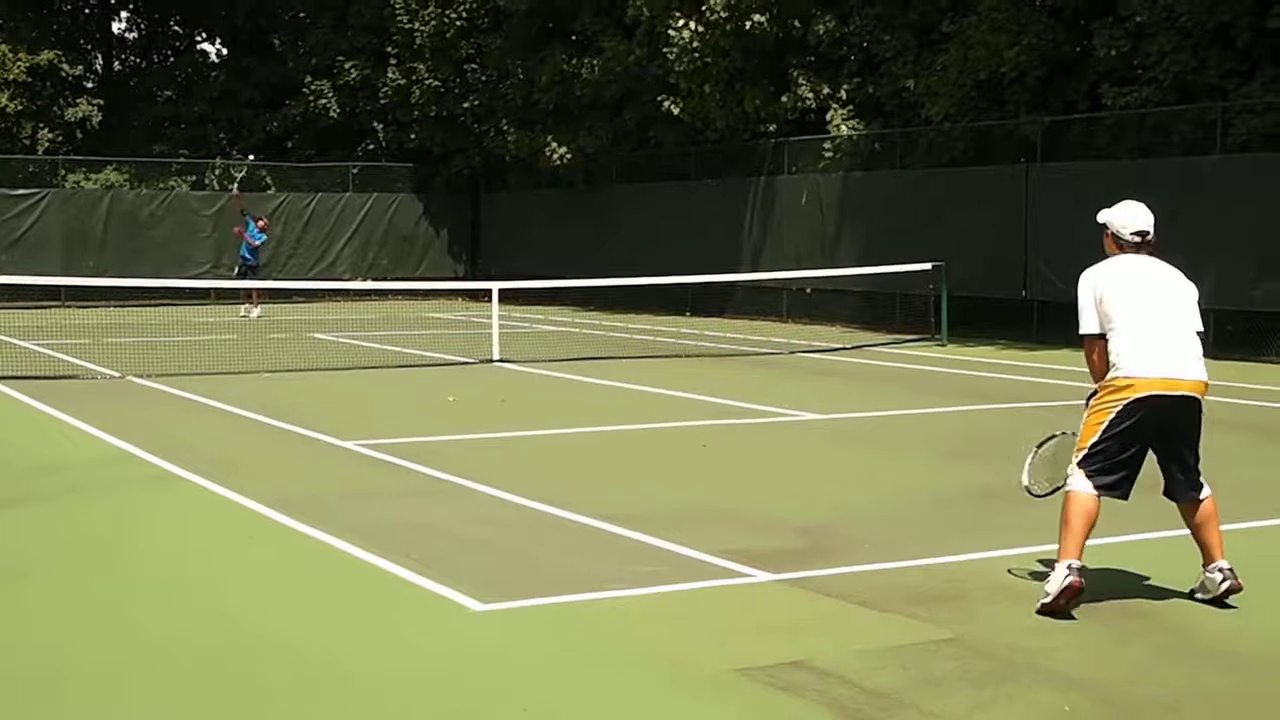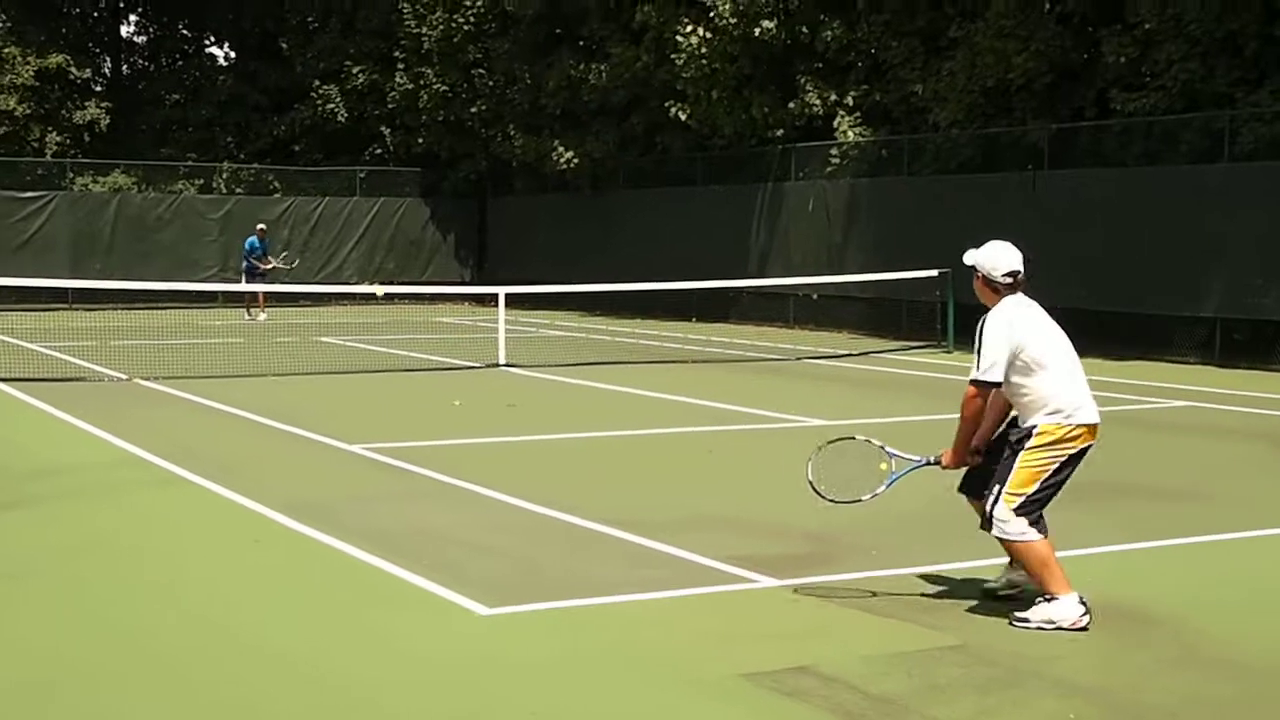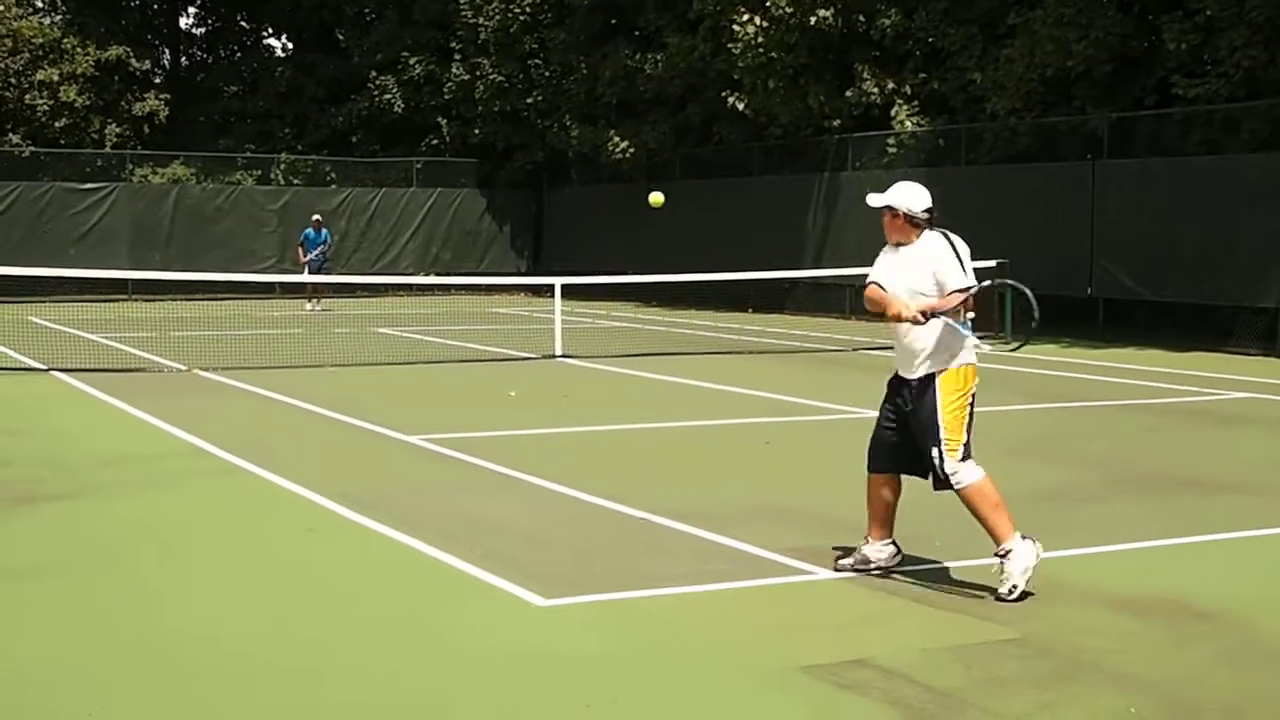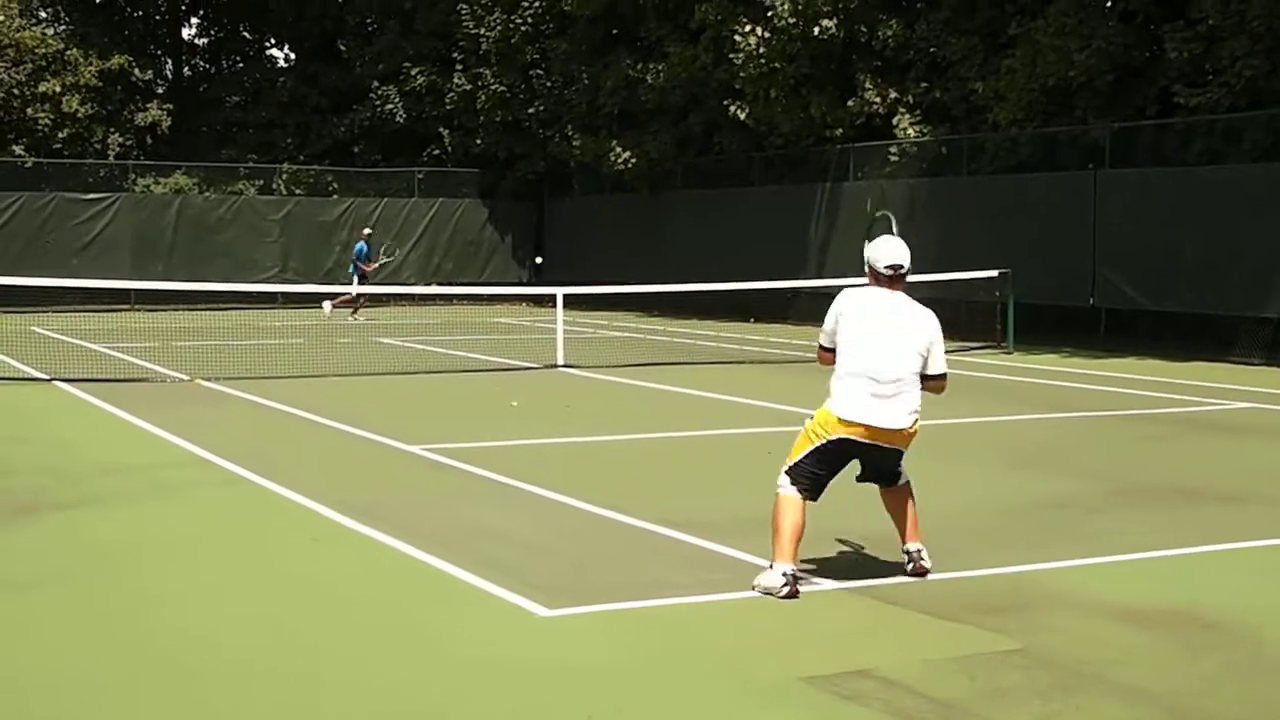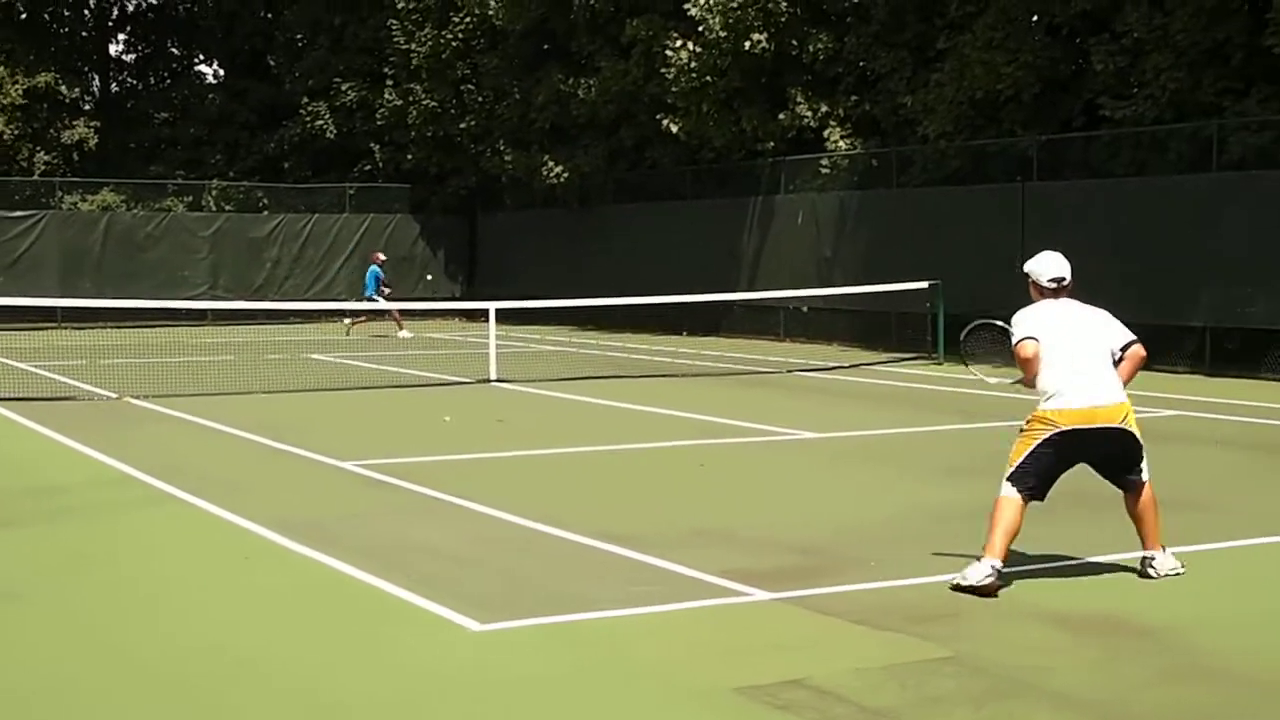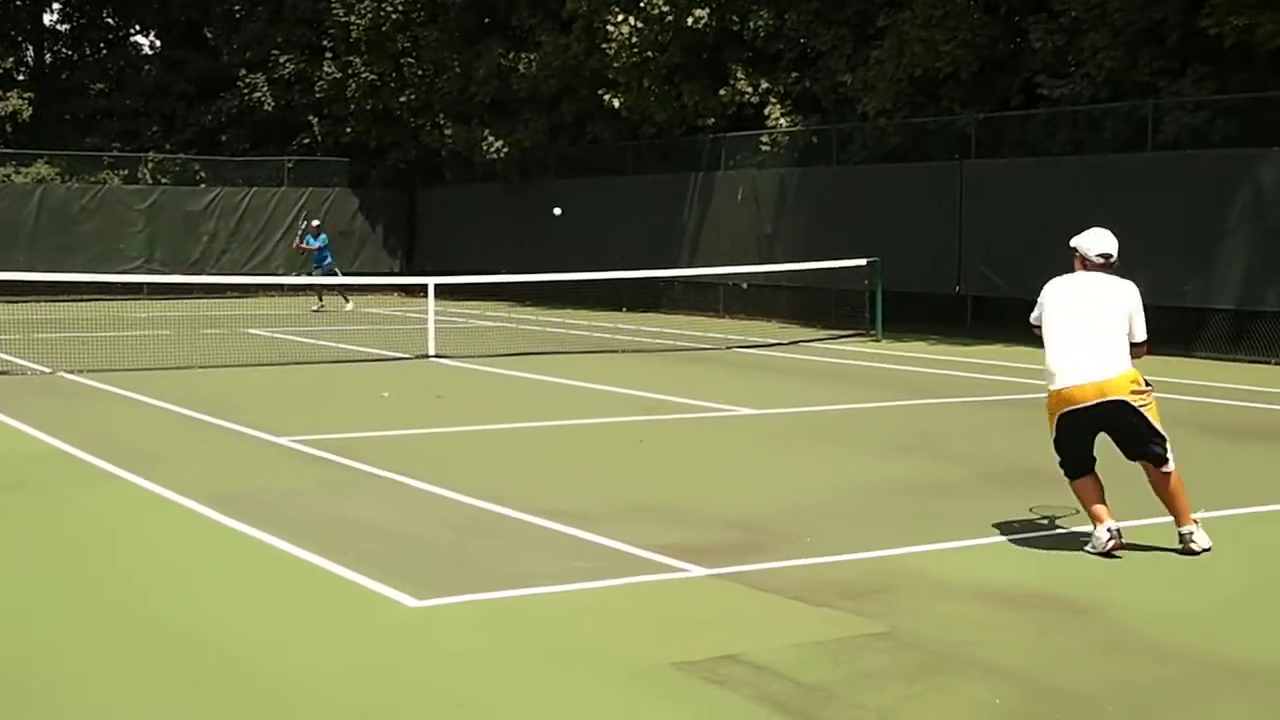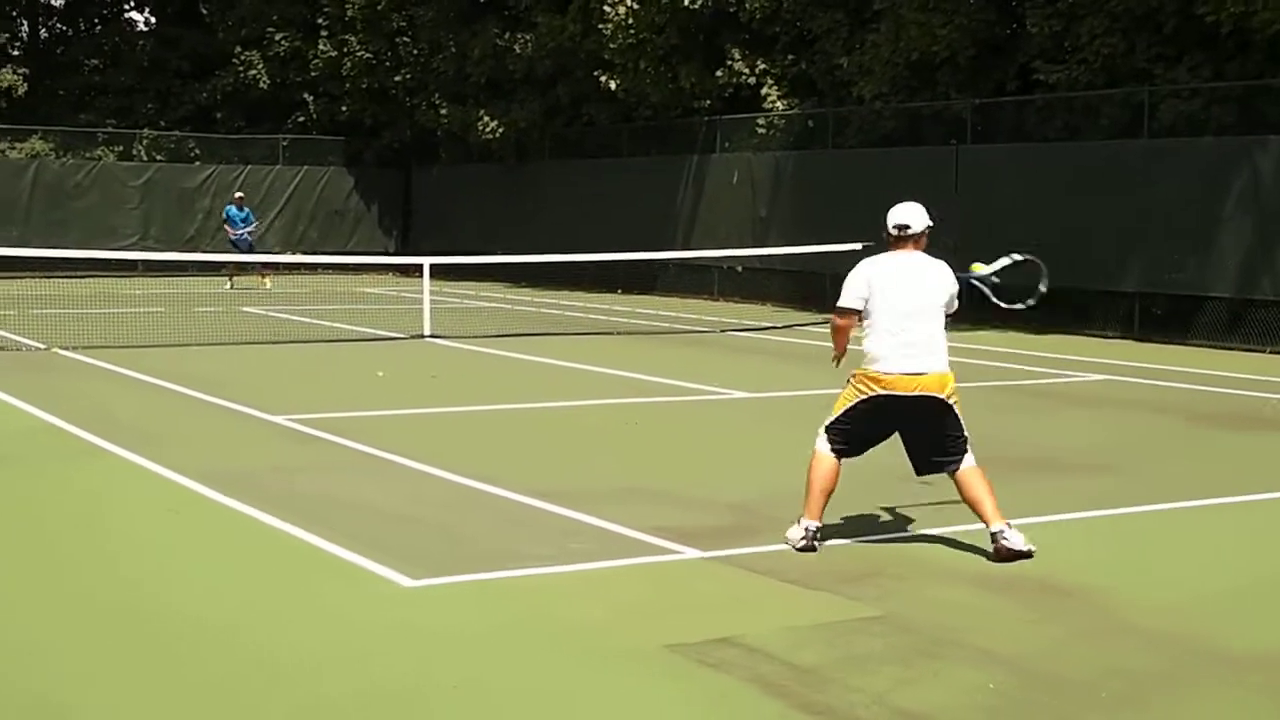
dt=0.7s
person 1, frame 1
left shoulder: (1096, 276)
right shoulder: (1178, 278)
left elbow: (1095, 350)
right elbow: (1190, 337)
left wrist: (1106, 396)
left hip: (1134, 384)
right hip: (1190, 384)
left knee: (1087, 475)
right knee: (1188, 483)
left ankle: (1067, 570)
right ankle: (1218, 571)
person 1, frame 2
left shoulder: (999, 321)
right shoulder: (1017, 312)
left elbow: (977, 394)
right elbow: (1001, 389)
left wrist: (958, 448)
right wrist: (978, 440)
left hip: (1060, 426)
right hip: (1037, 421)
left knee: (1006, 514)
right knee: (978, 486)
left ankle: (1065, 604)
right ankle: (1023, 568)
person 1, frame 3
left shoulder: (944, 245)
right shoulder: (891, 253)
left elbow: (961, 299)
right elbow: (873, 295)
left wrist: (928, 309)
right wrist: (891, 306)
left hip: (947, 374)
right hip: (908, 376)
left knee: (954, 465)
right knee: (882, 459)
left ankle: (1016, 550)
right ankle: (879, 546)
person 1, frame 4
left shoulder: (849, 300)
right shoulder: (926, 319)
left elbow: (826, 356)
right elbow: (937, 383)
left hip: (844, 419)
right hip: (898, 428)
left knee: (792, 486)
right knee: (891, 474)
left ankle: (780, 572)
right ankle: (915, 552)
person 1, frame 5
left shoulder: (1027, 315)
right shoulder: (1098, 315)
left elbow: (1027, 353)
right elbow: (1137, 353)
left wrist: (1034, 381)
right wrist: (1113, 388)
left hip: (1060, 415)
right hip: (1114, 412)
left knee: (1015, 489)
right knee: (1135, 478)
left ankle: (988, 565)
right ankle: (1155, 557)
person 1, frame 6
left shoulder: (1053, 288)
right shoulder: (1126, 289)
left elbow: (1038, 327)
right elbow: (1138, 349)
left hip: (1067, 395)
right hip: (1117, 386)
left knee: (1075, 465)
right knee: (1156, 458)
left ankle: (1104, 529)
right ankle: (1189, 530)
person 1, frame 7
left shoulder: (868, 267)
right shoulder: (941, 272)
left elbow: (842, 323)
left wrist: (839, 347)
left hip: (878, 381)
right hip: (931, 385)
left knee: (830, 444)
right knee: (960, 460)
left ankle: (809, 527)
right ankle: (1001, 532)
